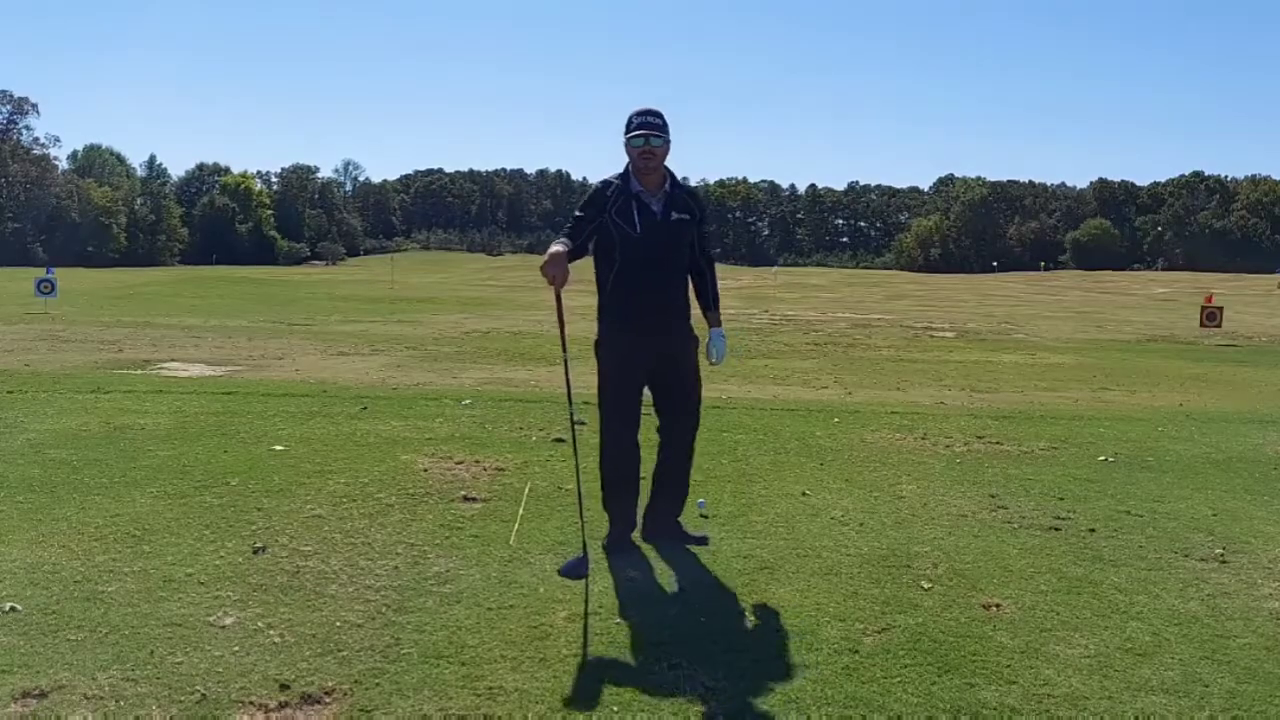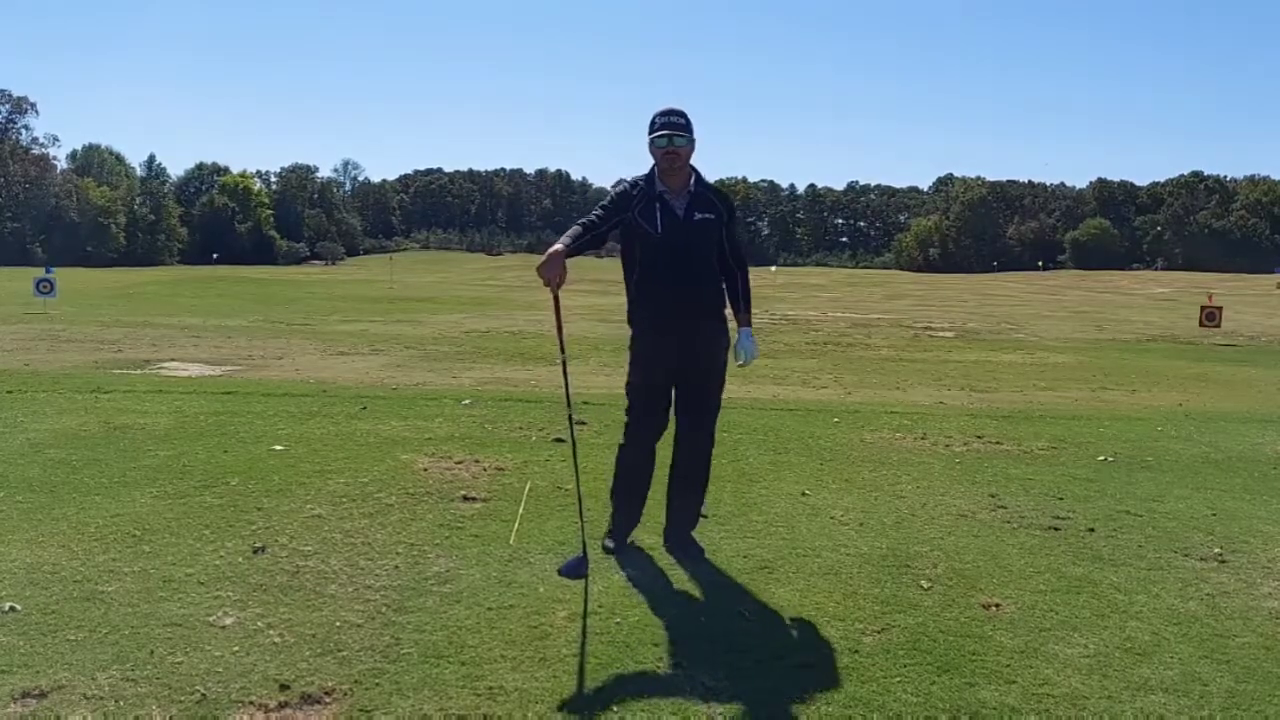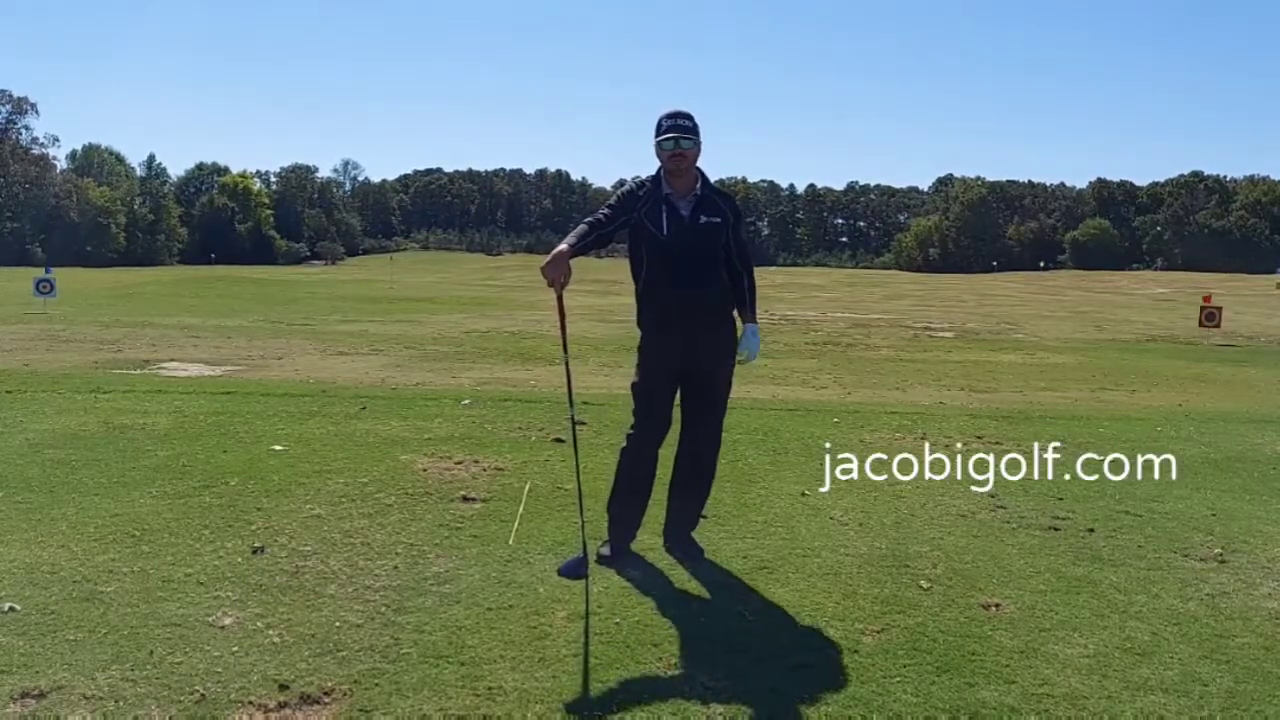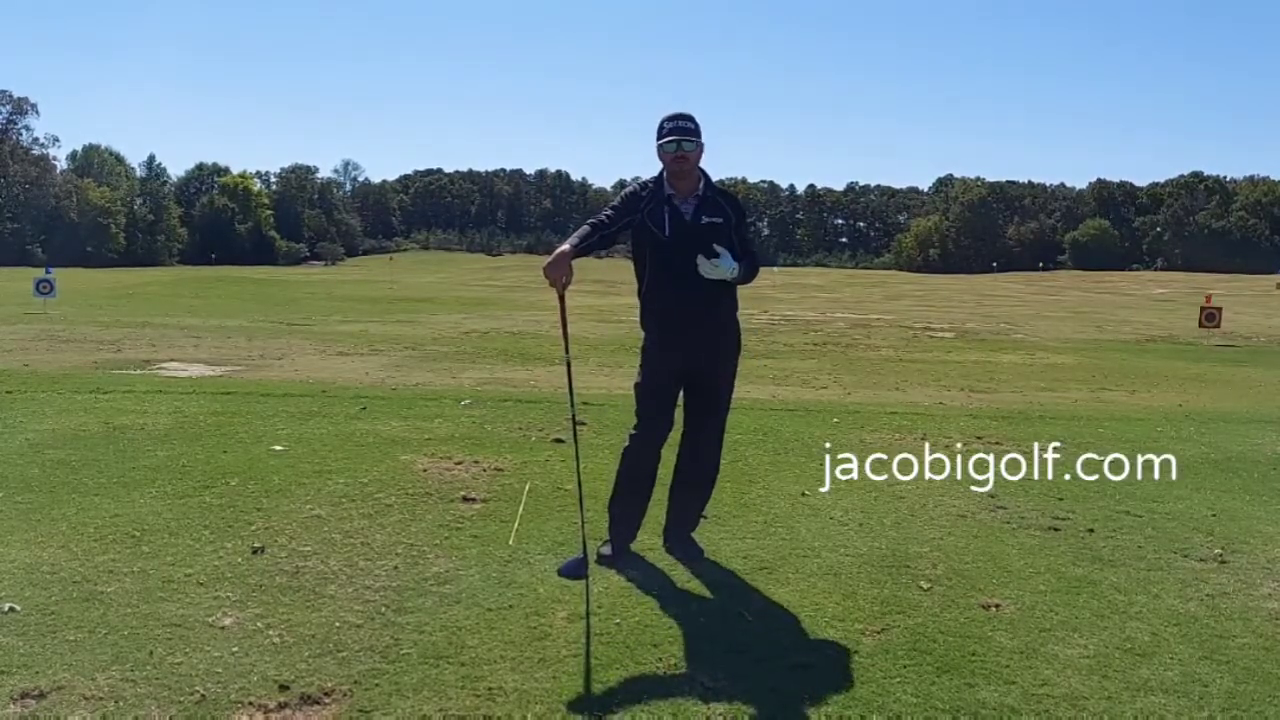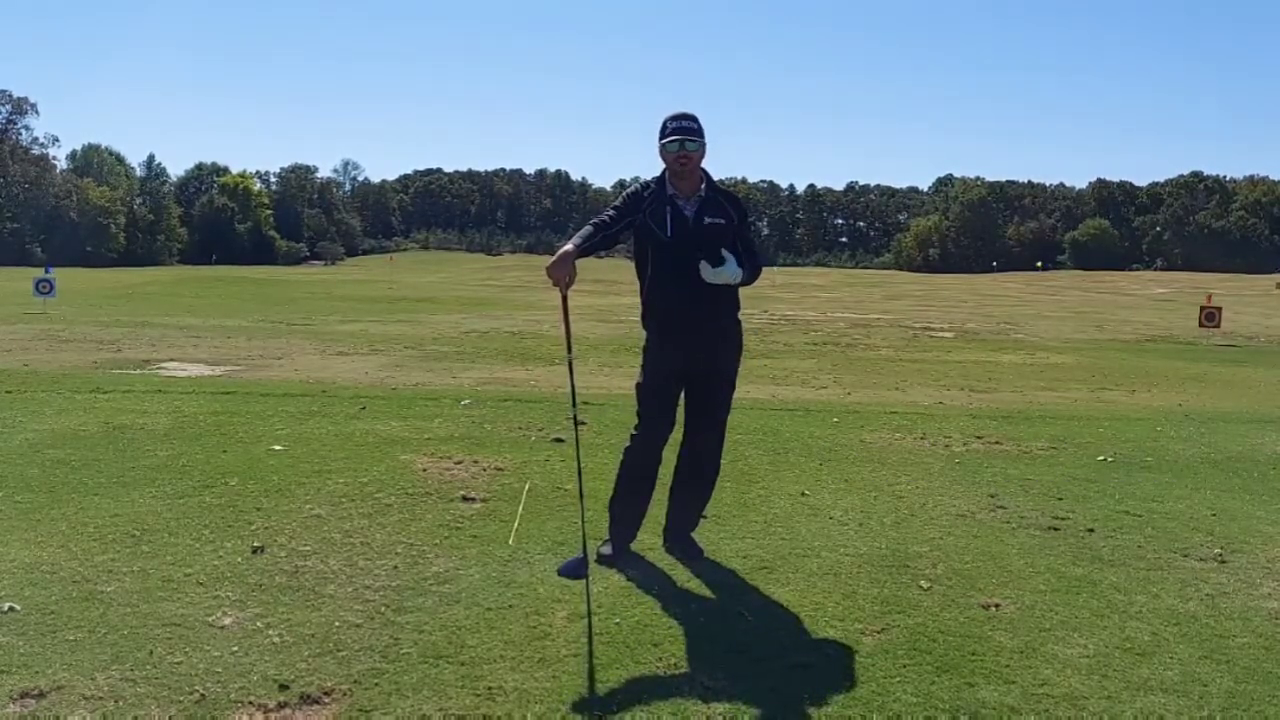
dt=1s
person 1, frame 1
left shoulder: (688, 201)
right shoulder: (606, 195)
left elbow: (701, 265)
right elbow: (577, 233)
left wrist: (715, 325)
right wrist: (559, 250)
left hip: (675, 333)
right hip: (620, 334)
left knee: (681, 427)
right knee: (619, 431)
left ankle: (662, 519)
right ankle: (619, 525)
person 1, frame 2
left shoulder: (716, 201)
right shoulder: (631, 195)
left elbow: (734, 267)
right elbow: (594, 225)
left wrist: (744, 326)
right wrist: (560, 248)
left hip: (707, 336)
right hip: (651, 334)
left knee: (697, 436)
right knee: (641, 430)
left ankle: (680, 529)
right ankle: (621, 524)
person 1, frame 3
left shoulder: (722, 204)
right shoulder: (638, 197)
left elbow: (740, 268)
right elbow: (599, 225)
left wrist: (750, 324)
right wrist: (565, 249)
left hip: (715, 338)
right hip: (659, 337)
left knee: (702, 439)
right knee: (645, 434)
left ankle: (680, 531)
right ankle: (619, 533)
person 1, frame 4
left shoulder: (725, 204)
right shoulder: (641, 198)
left elbow: (750, 264)
right elbow: (603, 225)
left wrist: (733, 270)
right wrist: (568, 249)
left hip: (717, 341)
right hip: (662, 339)
left knee: (704, 441)
right knee: (647, 435)
left ankle: (680, 531)
right ankle: (619, 533)
person 1, frame 5
left shoulder: (728, 204)
right shoulder: (644, 198)
left elbow: (753, 264)
right elbow: (605, 225)
left wrist: (737, 272)
right wrist: (571, 250)
left hip: (719, 342)
right hip: (664, 340)
left knee: (705, 441)
right knee: (648, 436)
left ankle: (680, 531)
right ankle: (620, 533)
